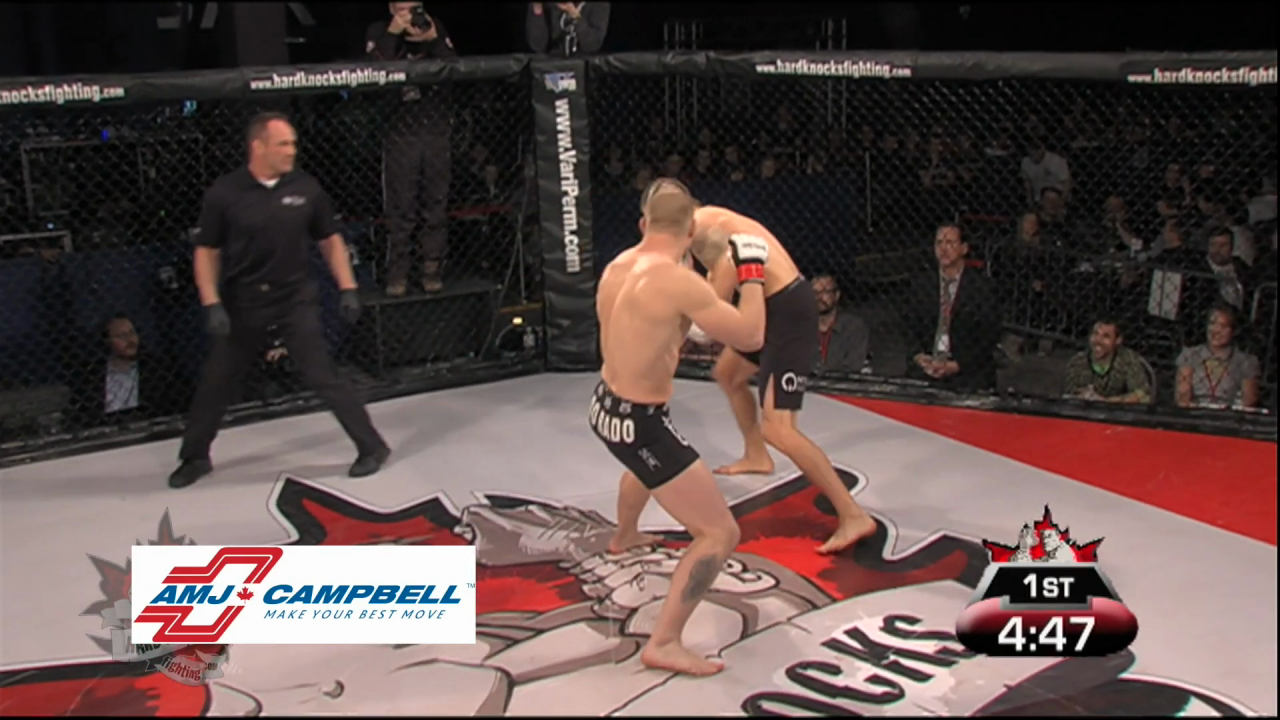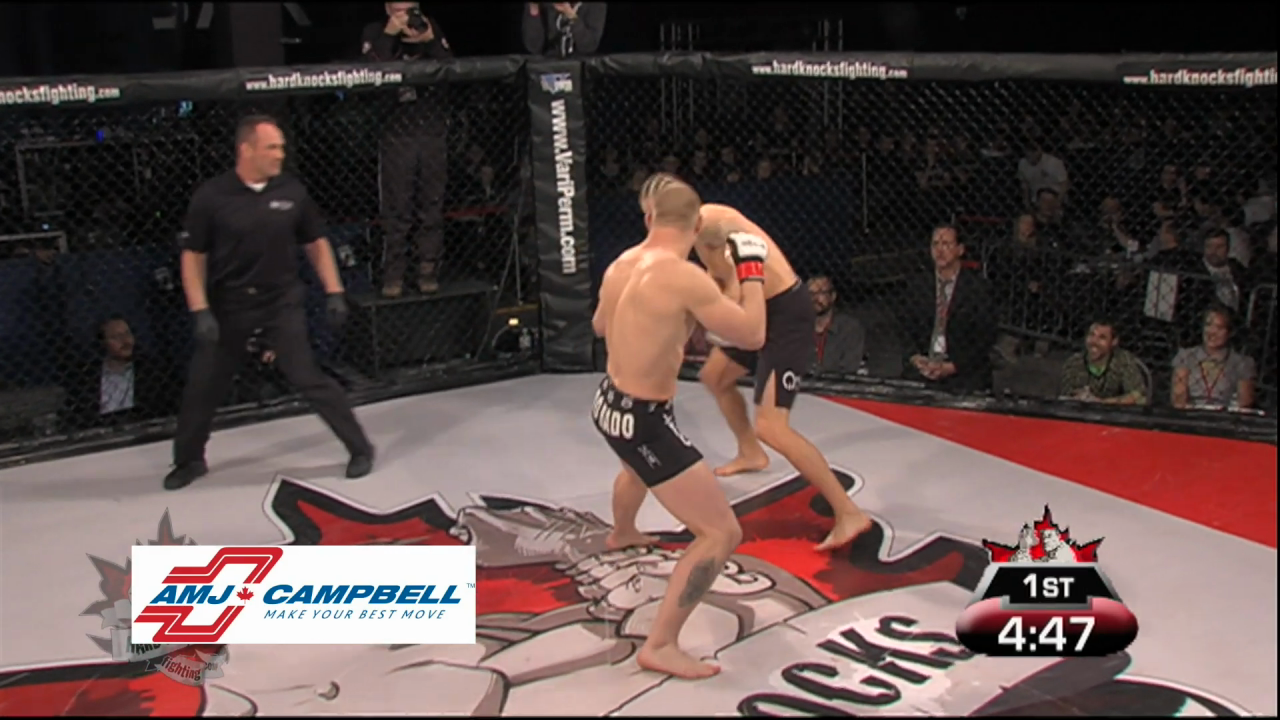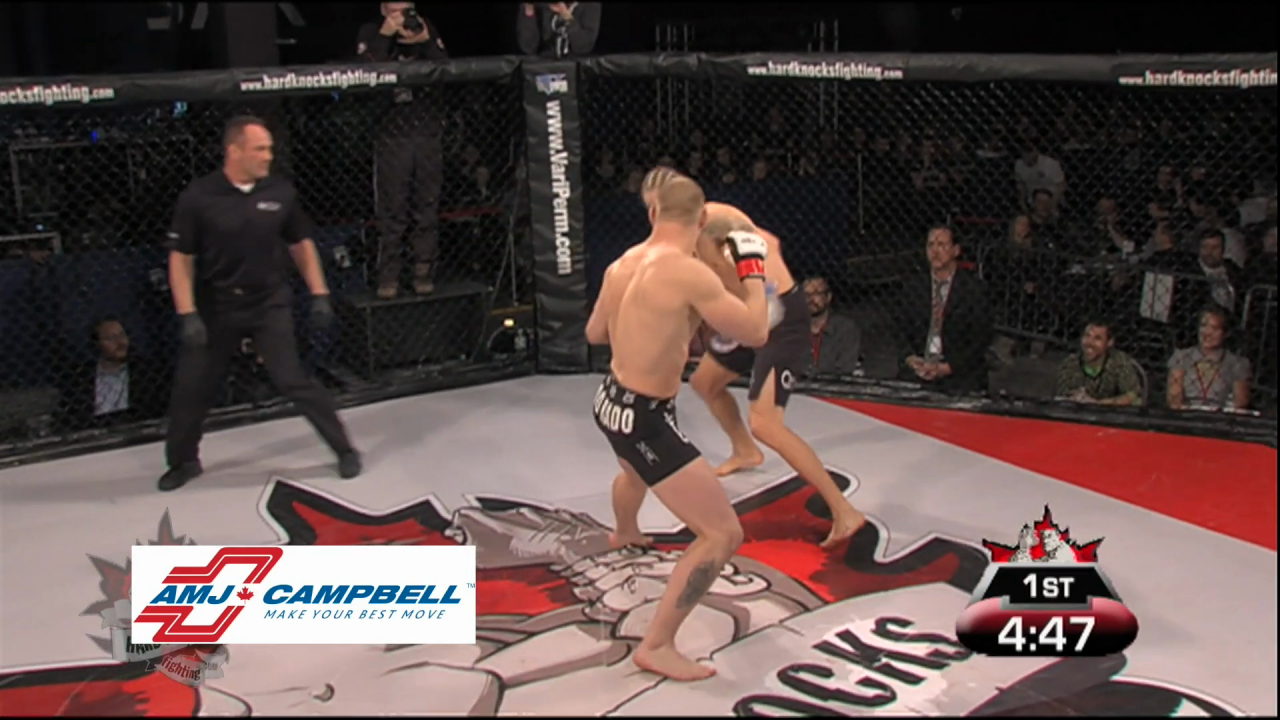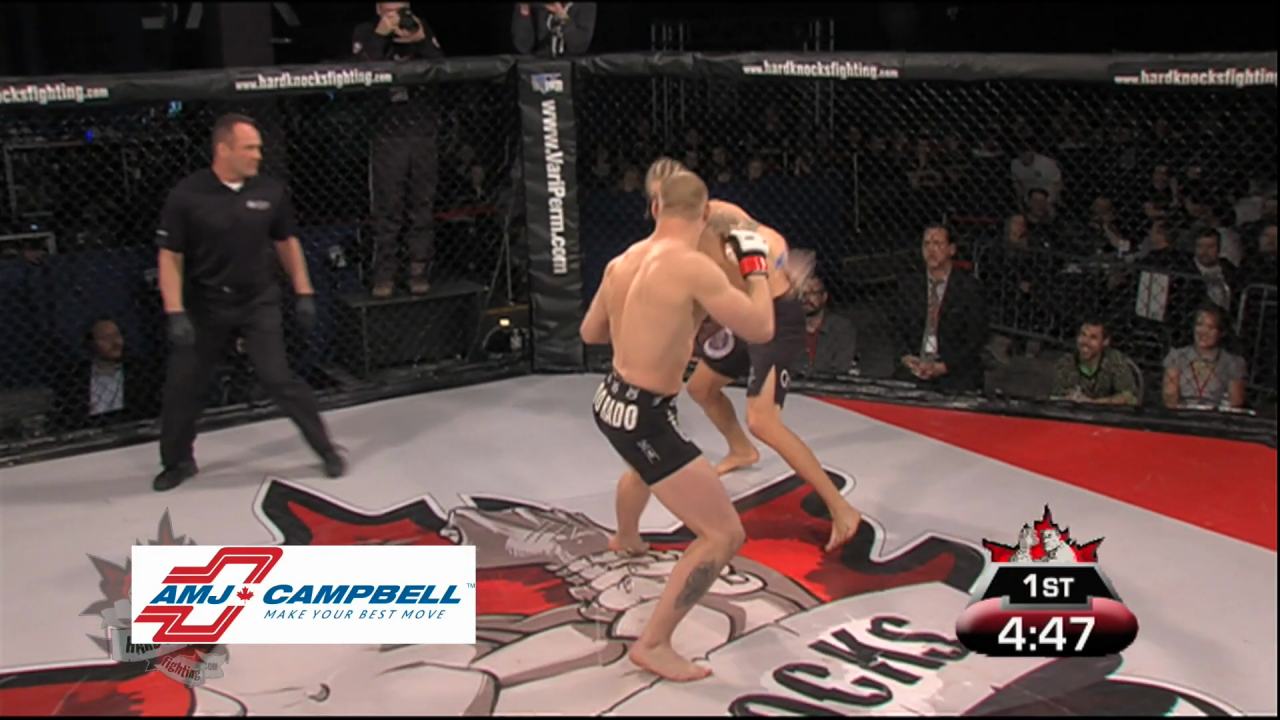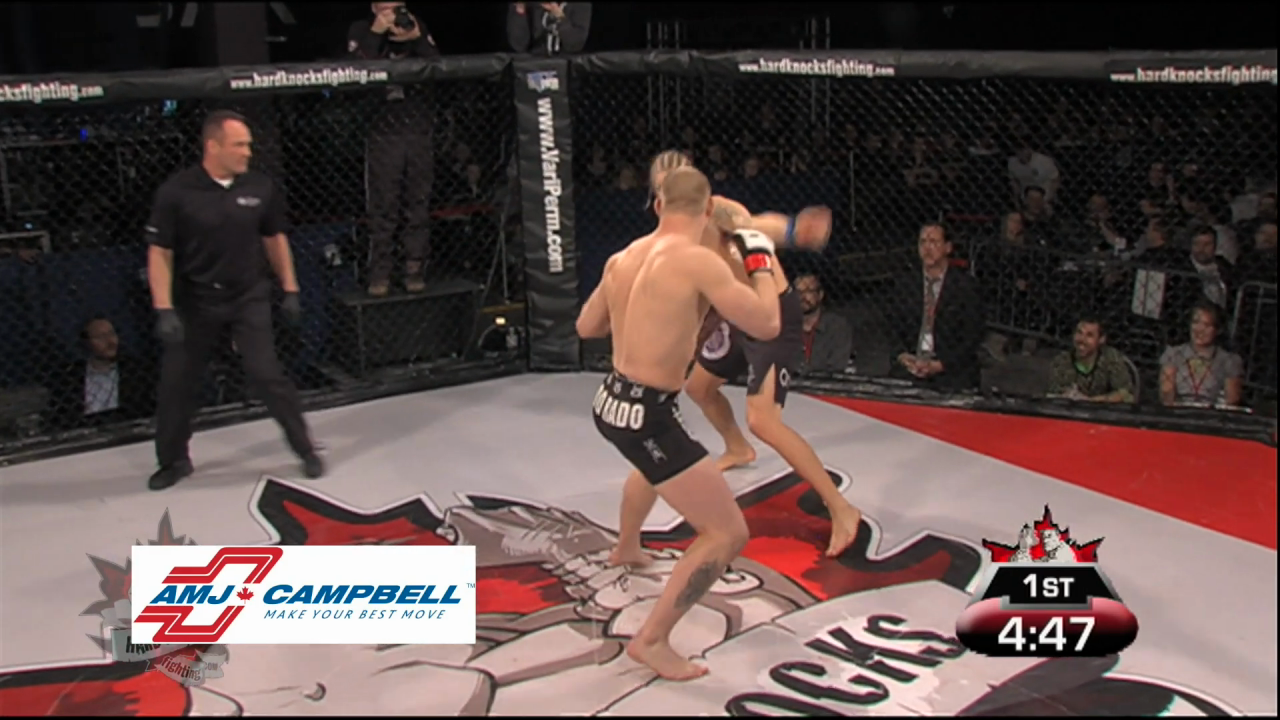
dt=0.1s
person 1, frame 1
left shoulder: (617, 267)
right shoulder: (677, 281)
right elbow: (750, 336)
right wrist: (751, 270)
left hip: (605, 408)
right hip: (638, 423)
left knee: (645, 461)
right knee: (720, 534)
left ankle: (624, 535)
right ankle: (664, 643)
person 1, frame 2
left shoulder: (619, 266)
right shoulder: (684, 278)
right elbow: (752, 336)
right wrist: (751, 269)
left hip: (610, 405)
right hip: (643, 422)
left knee: (637, 468)
right knee: (722, 534)
left ankle: (622, 533)
right ankle: (660, 646)
person 1, frame 3
left shoulder: (621, 264)
right shoulder: (688, 272)
left elbow: (595, 333)
right elbow: (755, 333)
right wrist: (751, 266)
left hip: (611, 401)
right hip: (643, 418)
left knee: (636, 468)
right knee: (722, 534)
left ankle: (624, 530)
right ankle: (657, 646)
person 1, frame 4
left shoulder: (622, 262)
right shoulder: (693, 267)
left elbow: (590, 333)
right elbow: (760, 329)
right wrist: (755, 263)
left hip: (612, 401)
right hip: (645, 417)
left knee: (644, 465)
right knee: (724, 535)
left ankle: (625, 539)
right ankle: (652, 645)
person 1, frame 5
left shoulder: (623, 258)
right shoulder: (698, 260)
left elbow: (587, 328)
right elbow: (767, 325)
right wrist: (760, 260)
left hip: (612, 402)
right hip: (649, 414)
left knee: (650, 465)
right knee: (728, 534)
left ankle: (626, 546)
right ankle: (651, 641)
person 2, frame 1
left shoulder: (306, 188)
right shoulder: (224, 193)
left elbow: (330, 240)
right elbow: (206, 252)
left wrist: (348, 289)
right wrist: (212, 306)
left hip: (295, 299)
right hip: (242, 302)
left knee: (321, 375)
right knee: (217, 382)
left ankle: (372, 446)
right ankle: (195, 457)
person 2, frame 2
left shoulder: (294, 192)
right shoulder: (210, 196)
left elbow: (316, 243)
right elbow: (193, 257)
left wrist: (334, 292)
right wrist: (200, 311)
left hip: (282, 301)
right hip: (228, 305)
left knee: (306, 377)
right knee: (202, 384)
left ankle: (360, 448)
right ankle: (189, 460)
person 2, frame 3
left shoulder: (281, 192)
right shoulder: (198, 196)
left elbow: (301, 245)
right elbow: (181, 258)
left wrist: (319, 294)
right wrist: (187, 313)
left hip: (269, 302)
right hip: (215, 306)
left knee: (290, 378)
right knee: (191, 385)
left ankle: (344, 449)
right ankle: (182, 460)
person 2, frame 4
left shoulder: (272, 191)
right shoulder: (186, 195)
left elbow: (287, 243)
right elbow: (170, 257)
left wrist: (304, 293)
right wrist: (175, 312)
left hip: (259, 300)
right hip: (205, 304)
left knee: (278, 377)
right knee: (183, 384)
left ankle: (325, 448)
right ankle: (177, 460)
person 2, frame 5
left shoulder: (261, 187)
right shoulder: (176, 191)
left elbow: (274, 239)
right elbow: (159, 253)
left wrist: (290, 290)
right wrist: (164, 309)
left hip: (249, 297)
right hip: (195, 301)
left knee: (266, 374)
right knee: (176, 382)
left ankle: (305, 448)
right ankle: (173, 460)
person 3, frame 1
left shoulder: (700, 224)
right shoulder: (716, 221)
left elbow: (728, 265)
right elbow: (720, 279)
left hip: (786, 311)
right hip: (777, 305)
left knee: (778, 430)
right knee: (725, 373)
left ankle: (853, 516)
right ankle: (756, 456)
person 3, frame 2
left shoulder: (707, 221)
right shoulder: (702, 226)
right elbow: (716, 280)
left wrist: (731, 303)
left hip: (786, 313)
left knee: (770, 428)
right knee: (713, 377)
left ankle: (848, 514)
right ankle: (751, 455)
person 3, frame 3
left shoulder: (713, 218)
left elbow: (765, 244)
left wrist: (764, 290)
left hip: (780, 316)
left knee: (764, 424)
right knee: (703, 382)
left ankle: (844, 511)
right ankle: (745, 452)
person 3, frame 4
left shoulder: (717, 215)
left elbow: (765, 239)
left wrist: (780, 262)
left hip: (778, 319)
left knee: (762, 421)
right knee: (700, 387)
left ankle: (840, 509)
right ankle: (741, 451)
person 3, frame 5
left shoulder: (718, 210)
left elbow: (761, 226)
left wrist: (792, 230)
left hip: (775, 318)
right hip: (738, 318)
left knee: (762, 420)
right knee: (698, 387)
left ankle: (841, 510)
right ankle: (738, 449)
person 4, frame 1
left shoulder: (435, 27)
right shoulder: (379, 32)
left wrist: (433, 40)
right wrist: (392, 34)
left hip: (436, 129)
right hip: (400, 132)
left knee: (436, 204)
right knee: (400, 207)
left ankle: (433, 269)
right ankle: (397, 273)
person 4, frame 2
left shoulder: (431, 27)
right shoulder: (374, 33)
left wrist: (430, 41)
right wrist: (389, 35)
left hip: (432, 130)
right hip: (396, 133)
left knee: (432, 206)
right knee: (397, 208)
left ankle: (428, 270)
right ankle: (393, 274)
person 4, frame 3
left shoulder: (426, 28)
right shoulder: (370, 33)
left wrist: (425, 42)
right wrist: (385, 35)
left hip: (428, 130)
right hip: (392, 134)
left knee: (427, 207)
right knee: (392, 209)
left ankle: (424, 271)
right ankle: (388, 275)
person 4, frame 4
left shoulder: (421, 28)
right shoulder: (365, 33)
left wrist: (421, 41)
right wrist: (380, 35)
left hip: (423, 130)
right hip: (387, 133)
left knee: (423, 206)
right knee: (387, 208)
left ankle: (419, 271)
right ankle: (384, 275)
person 4, frame 5
left shoulder: (417, 26)
right shoulder: (360, 31)
left wrist: (417, 39)
right wrist: (375, 33)
left hip: (418, 128)
right hip: (383, 131)
left knee: (418, 204)
right knee: (383, 207)
left ankle: (415, 269)
right ankle: (379, 273)
